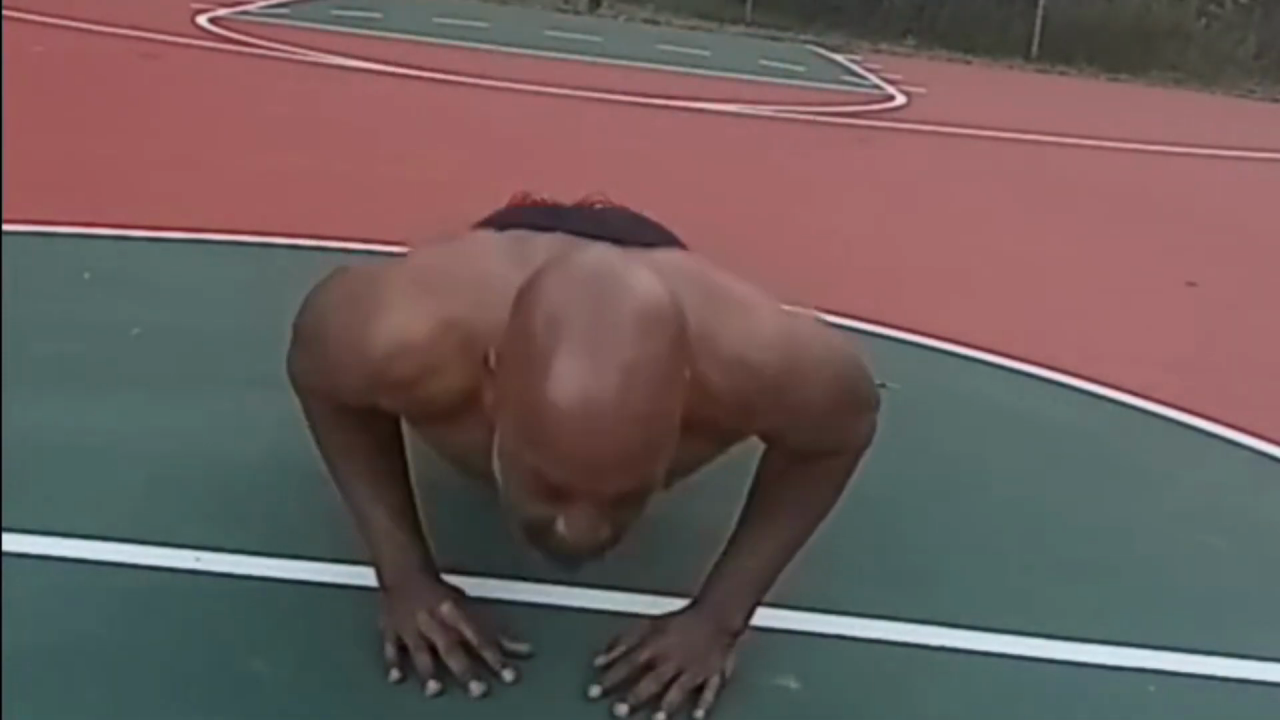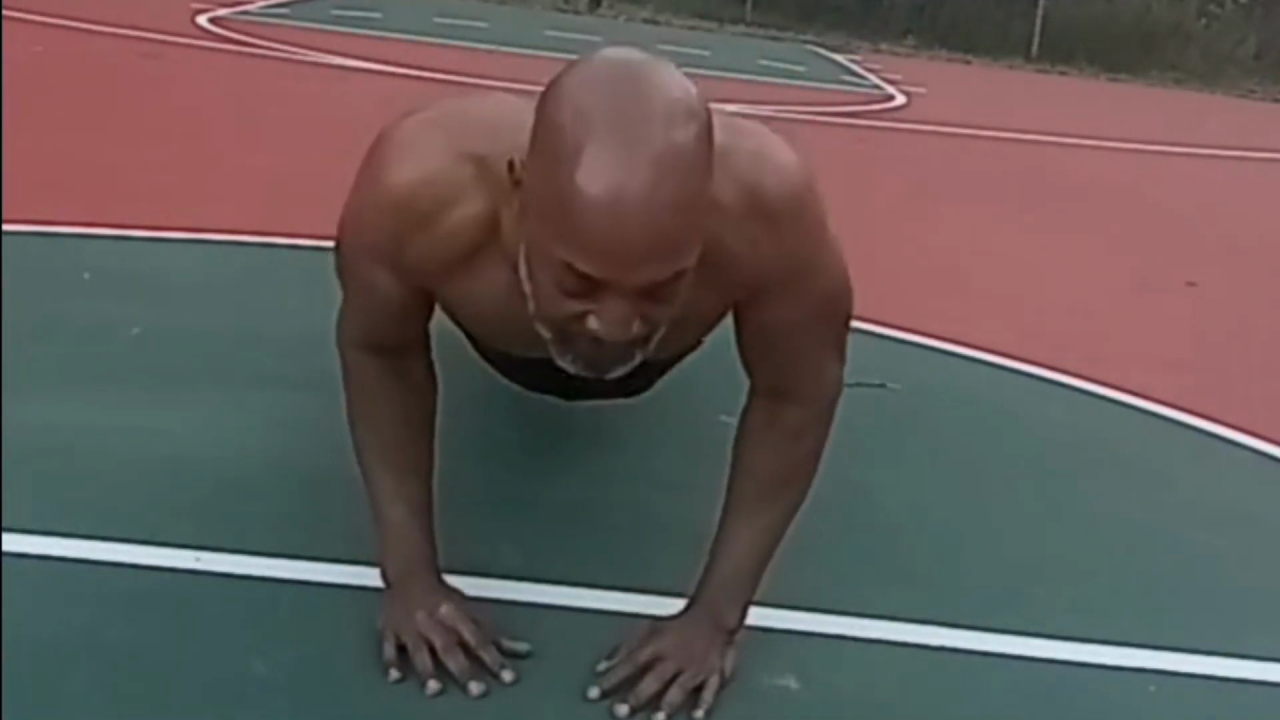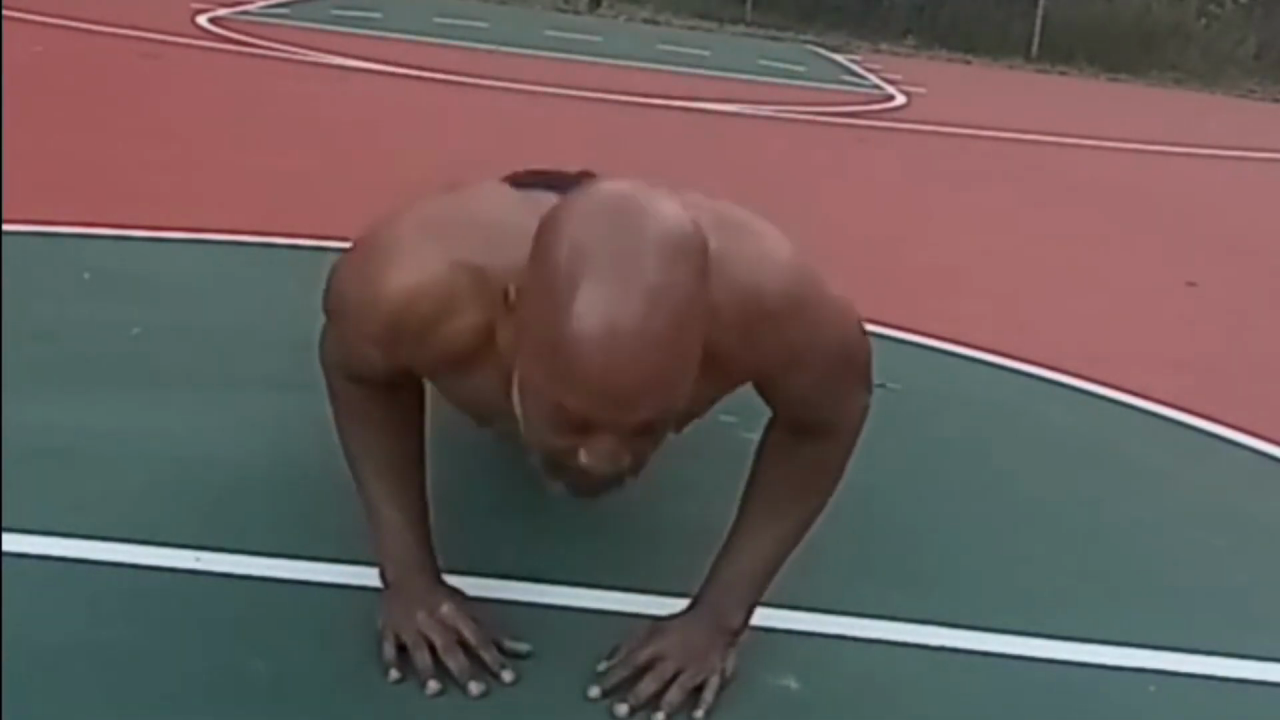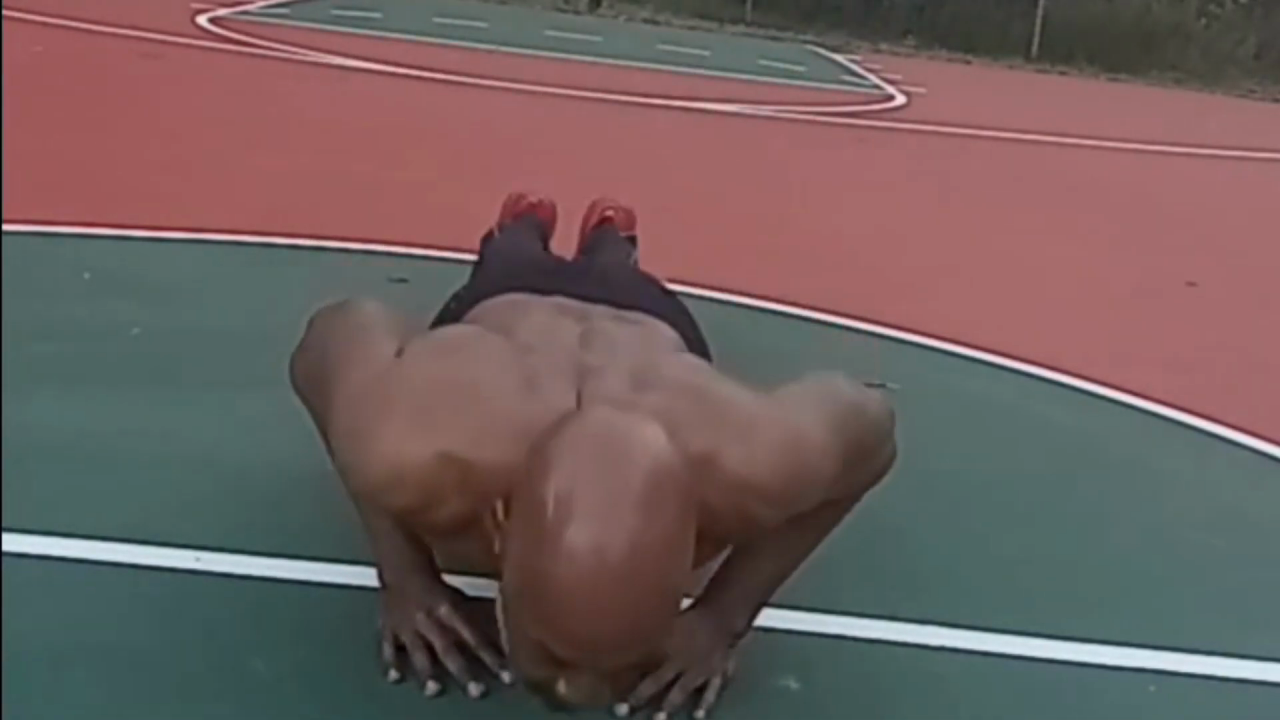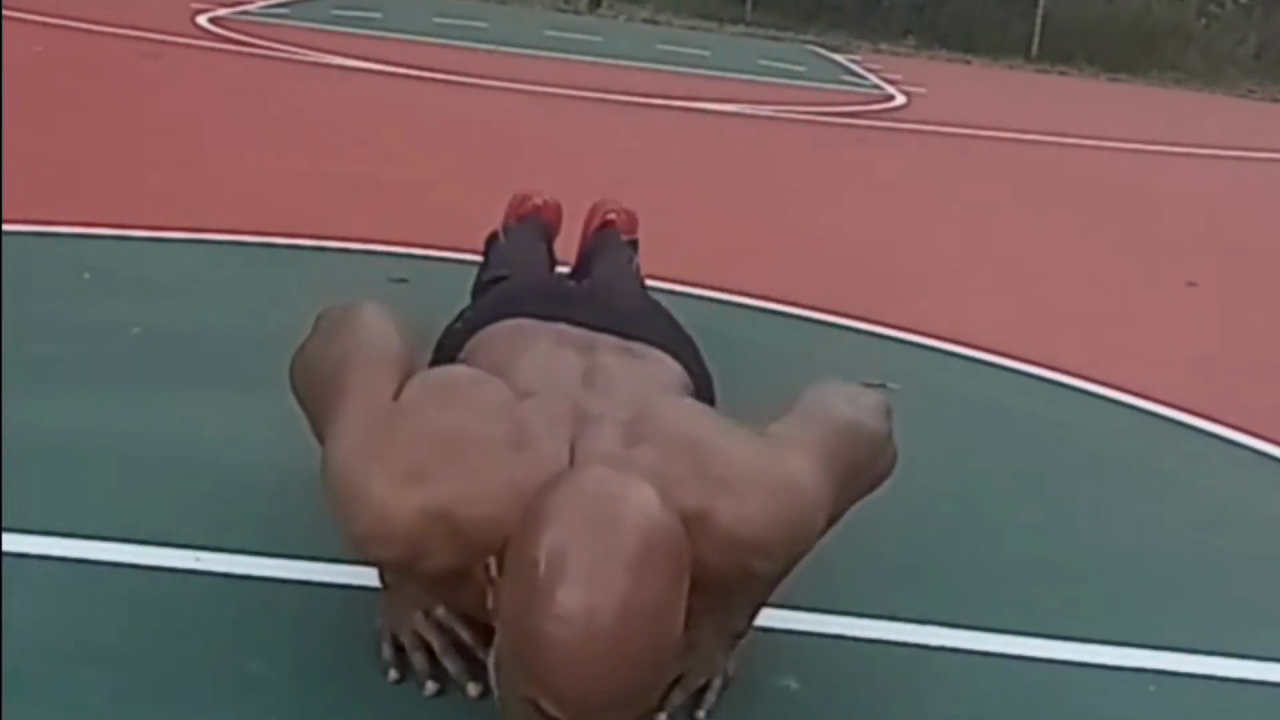
dt=0.2s
person 1, frame 1
left shoulder: (748, 355)
right shoulder: (406, 339)
left elbow: (844, 429)
right elbow: (317, 376)
left wrist: (718, 620)
right wrist: (404, 579)
left ankle: (602, 226)
right ankle: (520, 229)
person 1, frame 2
left shoulder: (767, 202)
right shoulder: (418, 186)
left elbow: (797, 394)
right elbow: (377, 348)
left wrist: (718, 614)
right wrist: (408, 577)
person 1, frame 3
left shoulder: (767, 290)
right shoulder: (417, 283)
left elbow: (828, 421)
right elbow: (357, 373)
left wrist: (719, 616)
right wrist: (407, 576)
person 1, frame 4
left shoulder: (749, 472)
right shoulder: (416, 458)
left elbow: (870, 421)
right elbow: (344, 329)
left wrist: (722, 621)
right wrist: (403, 581)
left hip: (651, 333)
right hip: (496, 320)
left ankle: (609, 233)
right ankle: (524, 226)
person 1, frame 5
left shoulder: (742, 512)
right shoulder: (414, 506)
left elbow: (869, 430)
right elbow: (341, 339)
left wrist: (722, 622)
right wrist: (404, 582)
left hip: (654, 356)
left ankle: (610, 236)
right ankle: (526, 227)
